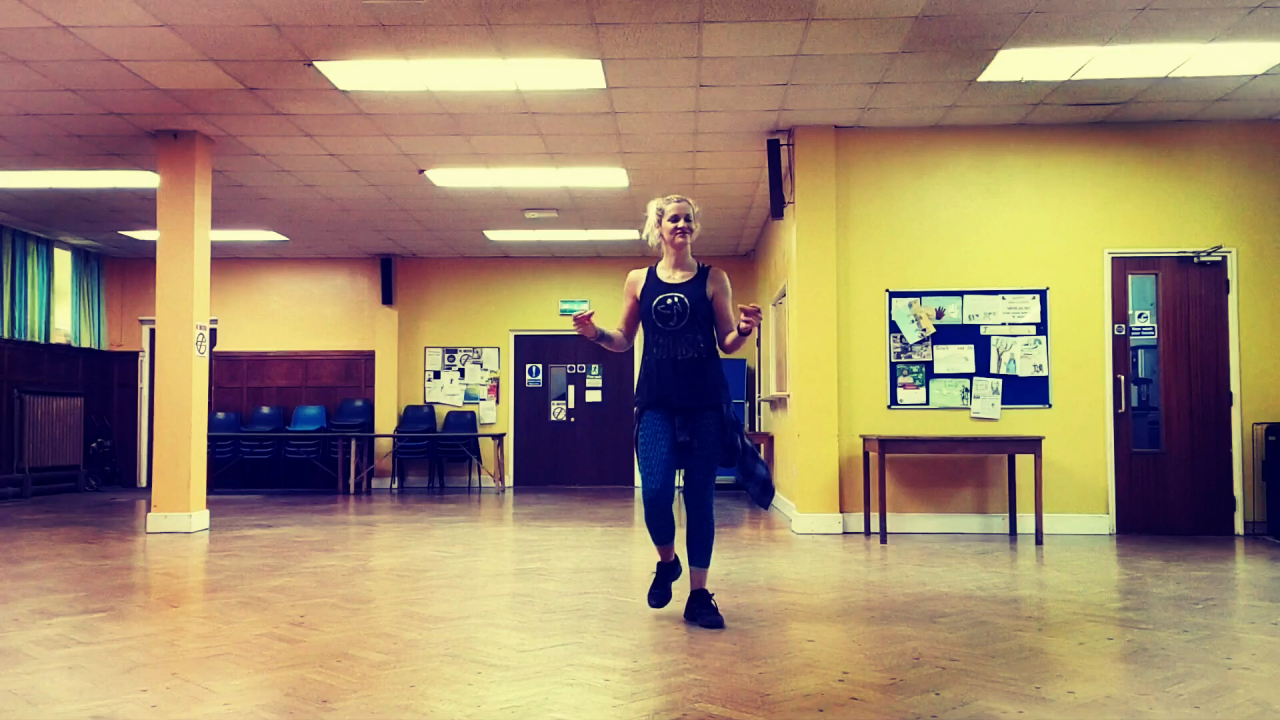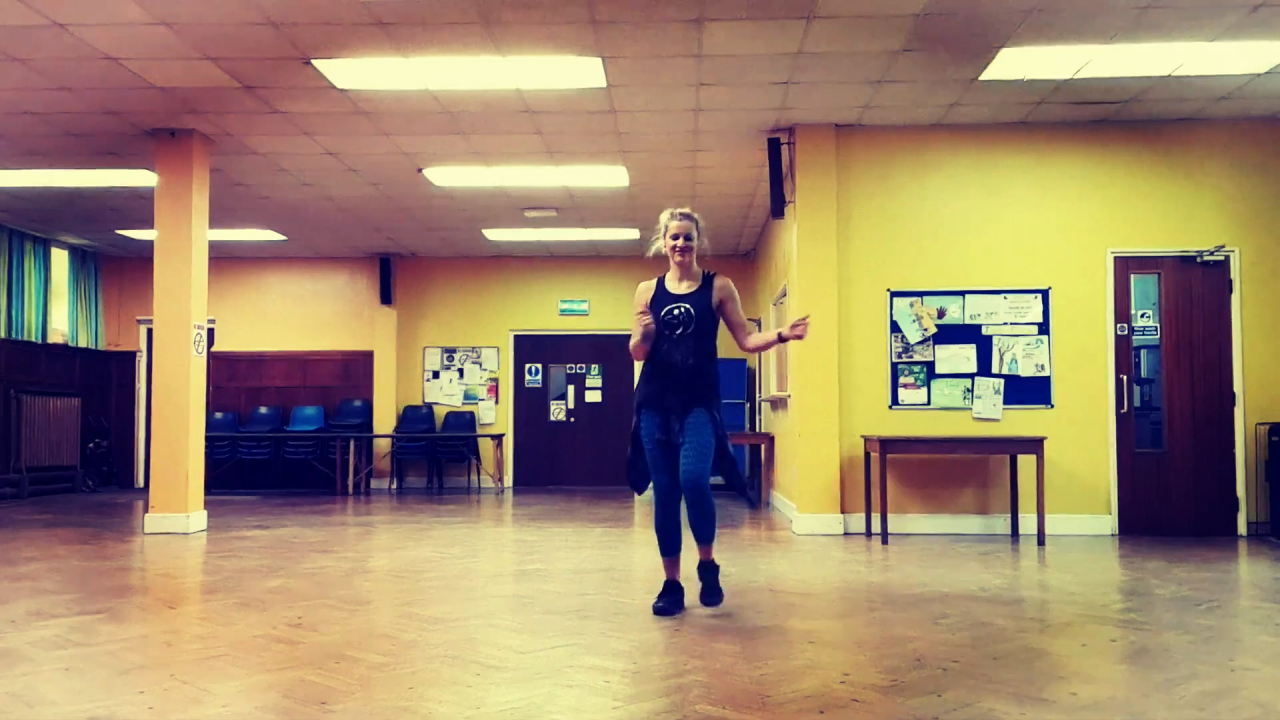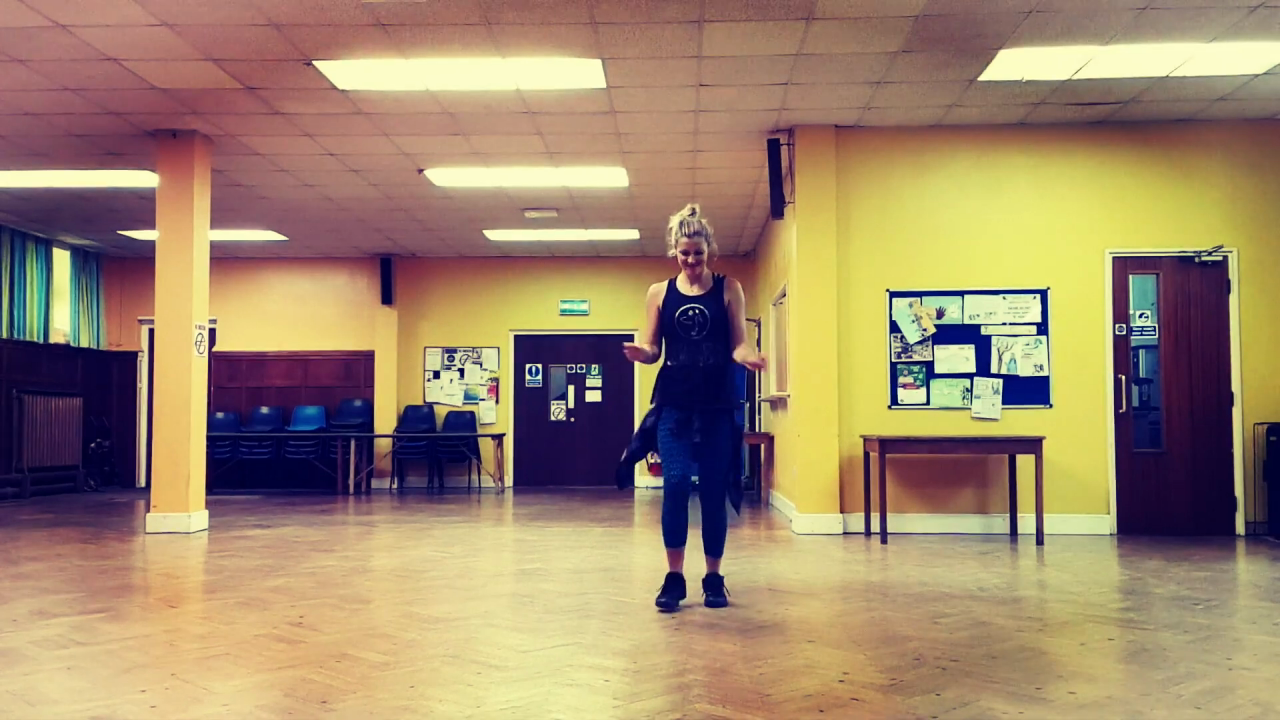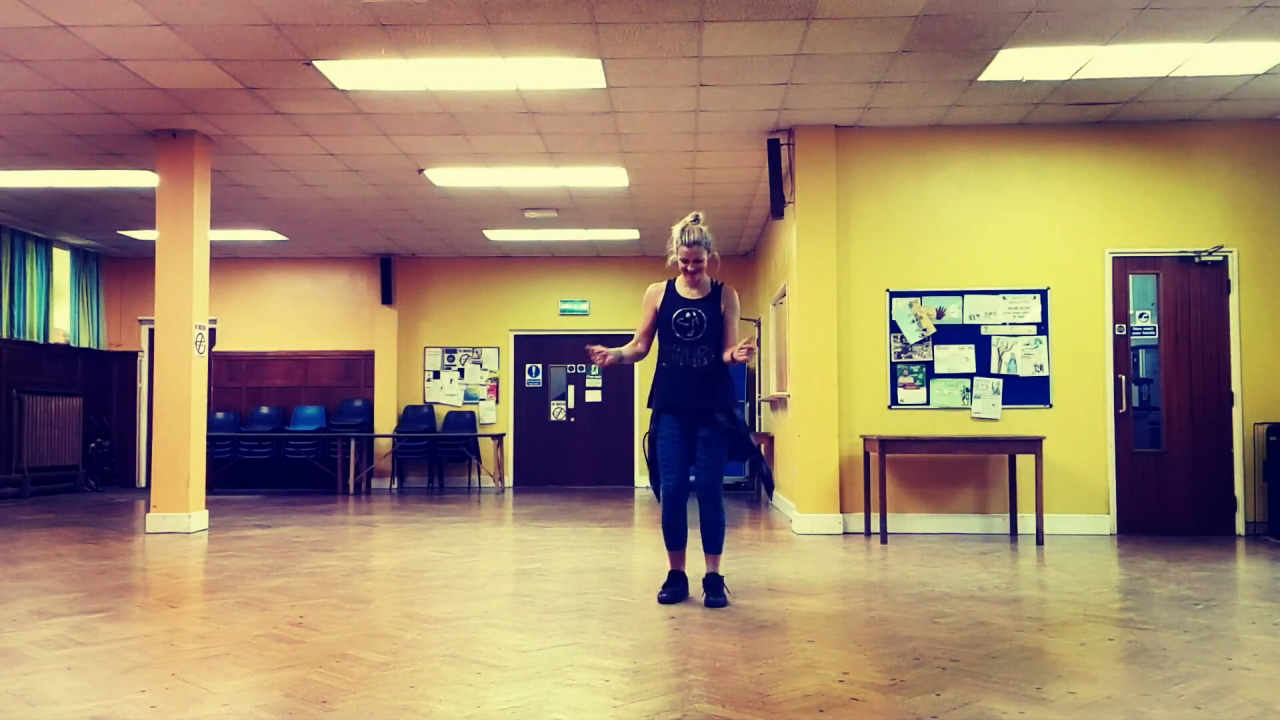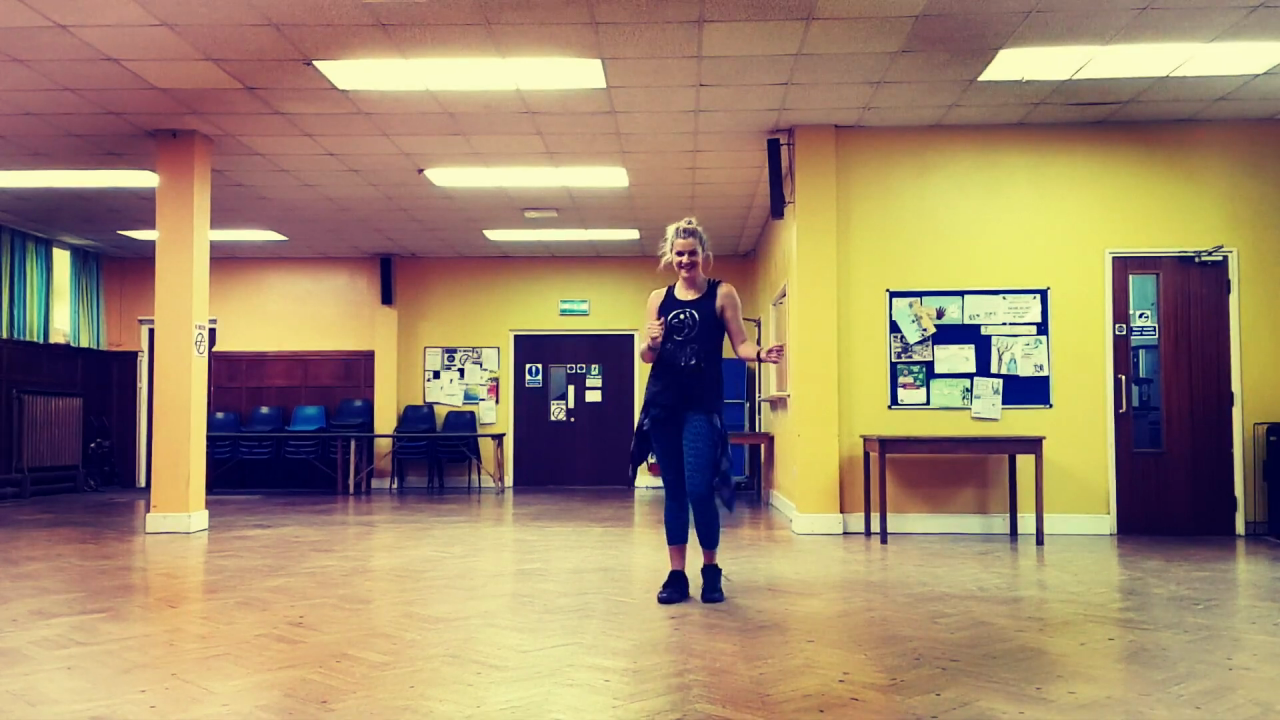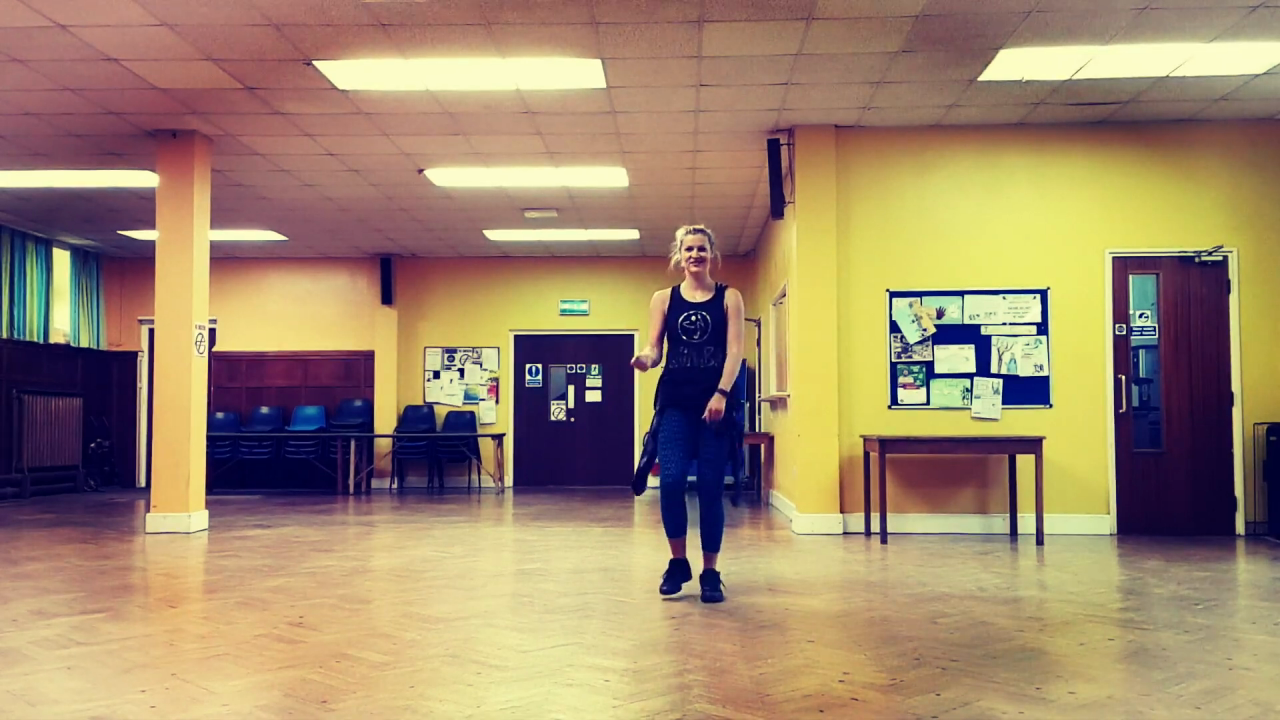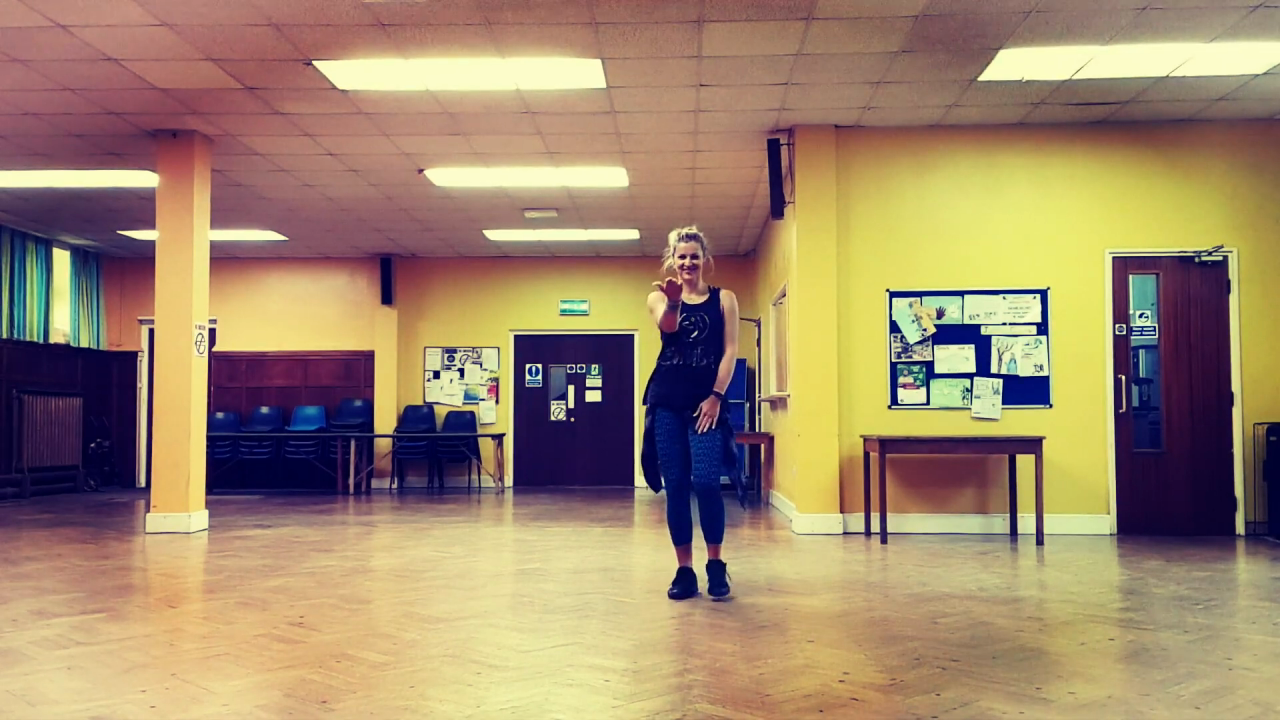
dt=0.4s
person 1, frame 1
left shoulder: (714, 279)
right shoulder: (638, 280)
left elbow: (727, 343)
right elbow: (625, 340)
left wrist: (743, 331)
right wrist: (595, 333)
left hip: (705, 401)
right hip: (656, 401)
left knee: (700, 497)
right knee: (655, 492)
left ankle: (699, 595)
right ankle: (667, 562)
person 1, frame 2
left shoulder: (719, 287)
right shoulder: (647, 290)
left elbow: (746, 339)
right elbow: (638, 353)
left wrist: (782, 335)
right wrist: (642, 334)
left hip: (699, 403)
right hip: (655, 403)
left knee: (694, 482)
right knee: (666, 494)
left ankle: (707, 564)
right ankle: (671, 584)
person 1, frame 3
left shoulder: (729, 289)
right shoulder: (661, 292)
left elbow: (739, 344)
right elbow: (651, 349)
left wrist: (751, 359)
right wrist: (641, 352)
left hip: (718, 402)
right hip: (674, 403)
left knee: (714, 491)
right knee: (676, 484)
left ankle: (714, 578)
right ankle: (674, 577)
person 1, frame 4
left shoulder: (725, 295)
right shoulder: (657, 293)
left elbow: (731, 349)
right elbow: (641, 346)
left wrist: (738, 355)
right wrist: (614, 356)
left hip: (714, 405)
right hip: (671, 405)
left knee: (709, 491)
right knee: (672, 491)
left ankle: (713, 577)
right ankle: (676, 574)
person 1, frame 5
left shoulder: (722, 294)
right shoulder: (658, 298)
left elbow: (739, 343)
right elbow: (646, 356)
left wrist: (760, 354)
right wrist: (651, 342)
left hip: (702, 403)
right hip: (661, 402)
left knee: (699, 488)
right knee: (673, 488)
left ankle: (711, 568)
right ankle: (676, 574)
person 1, frame 6
left shoulder: (729, 297)
right shoulder: (663, 299)
left elbow: (734, 349)
right elbow: (655, 349)
left wrist: (722, 392)
right wrist: (644, 359)
left hip: (713, 401)
right hip: (674, 401)
left knee: (710, 489)
right knee: (671, 482)
left ankle: (710, 573)
right ankle: (678, 561)
person 1, frame 7
left shoulder: (724, 299)
right shoulder: (659, 296)
left elbow: (730, 352)
right elbow: (667, 327)
left wrist: (716, 397)
right wrist: (673, 302)
left hip: (707, 401)
right hip: (667, 401)
left knee: (707, 483)
right knee: (676, 487)
left ankle: (715, 564)
right ankle: (684, 570)
